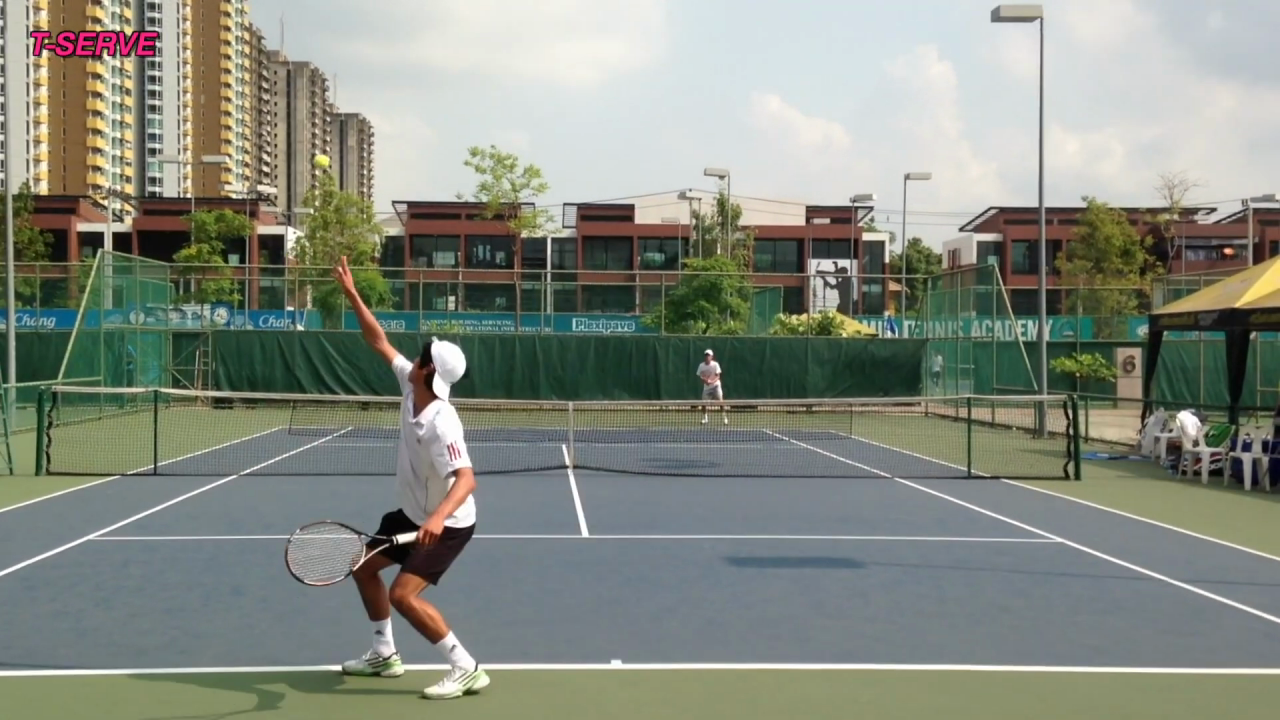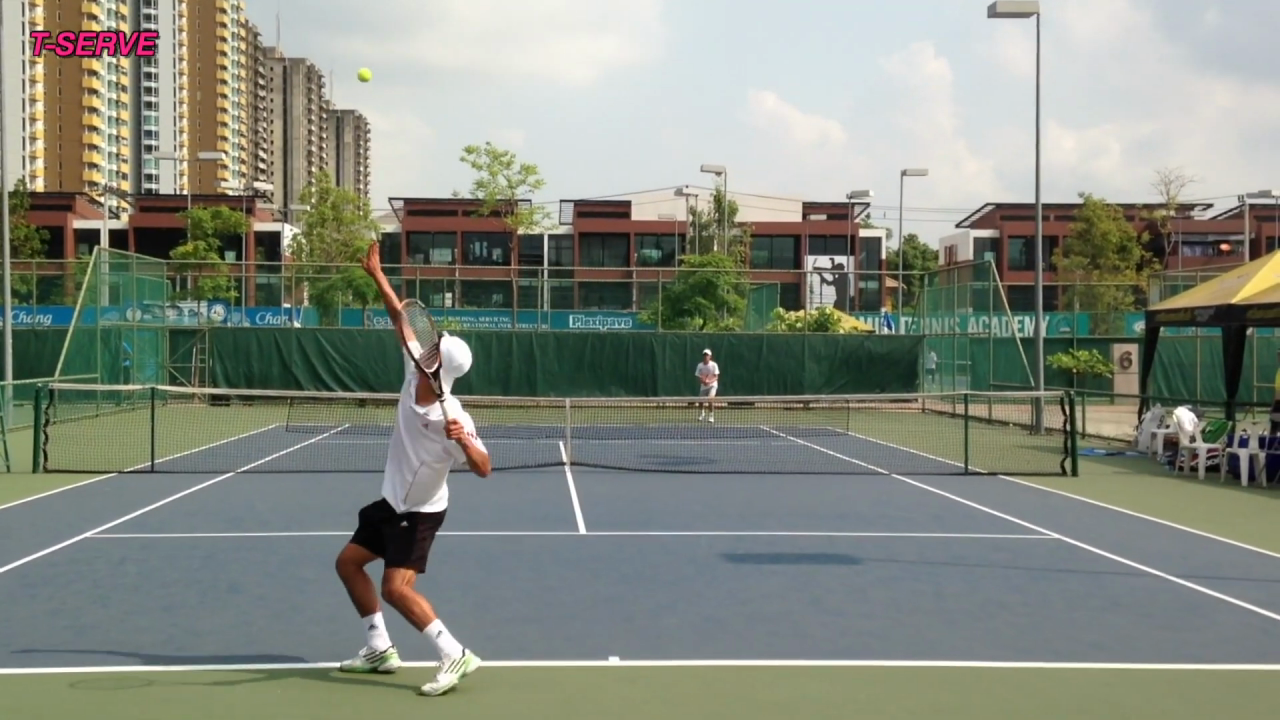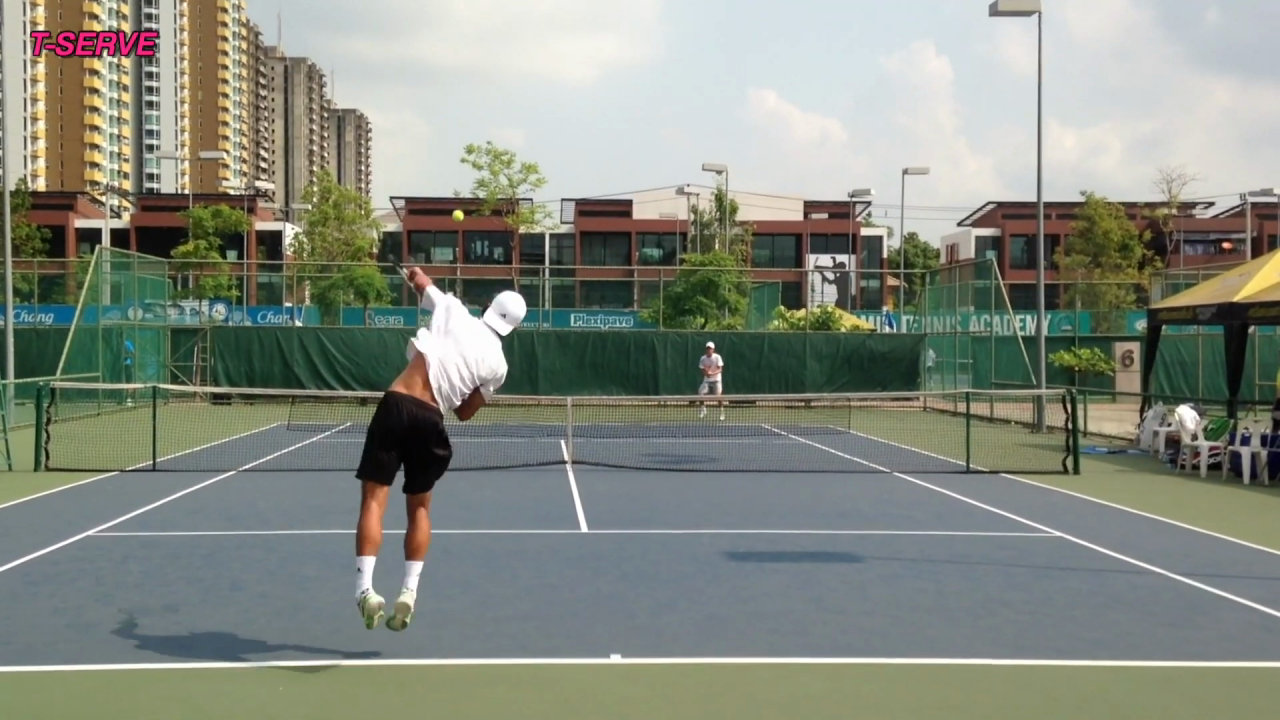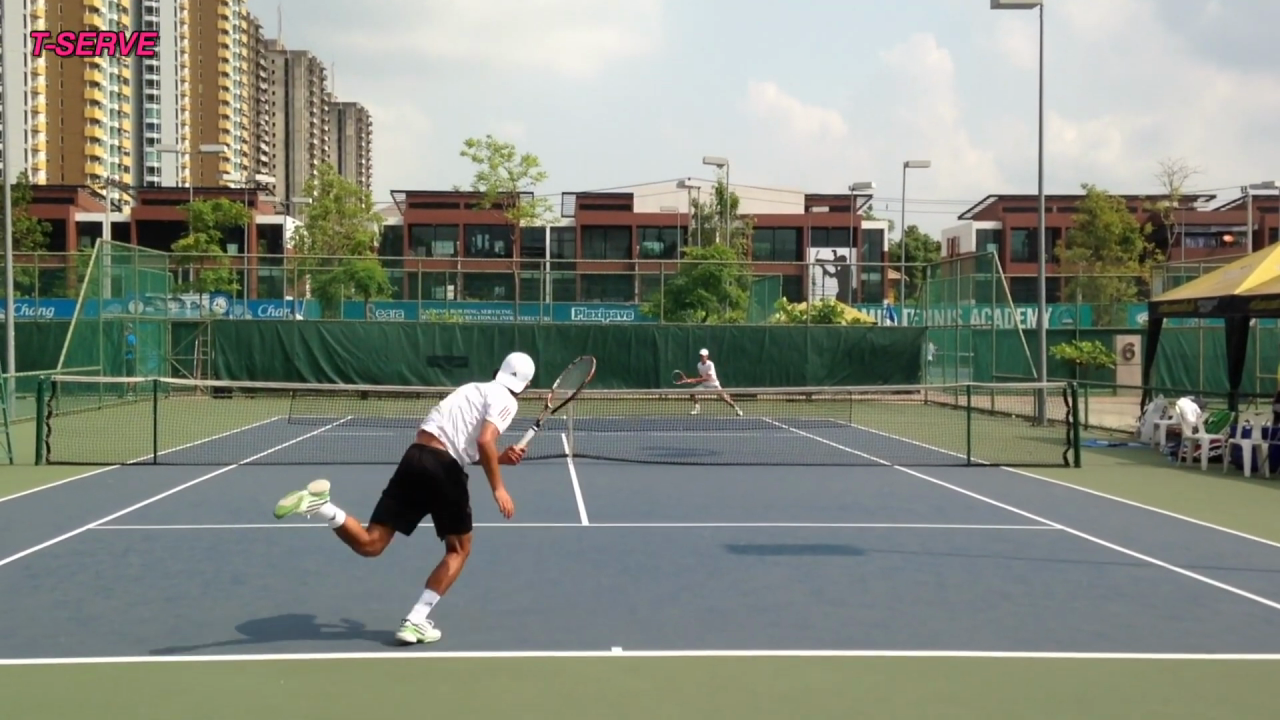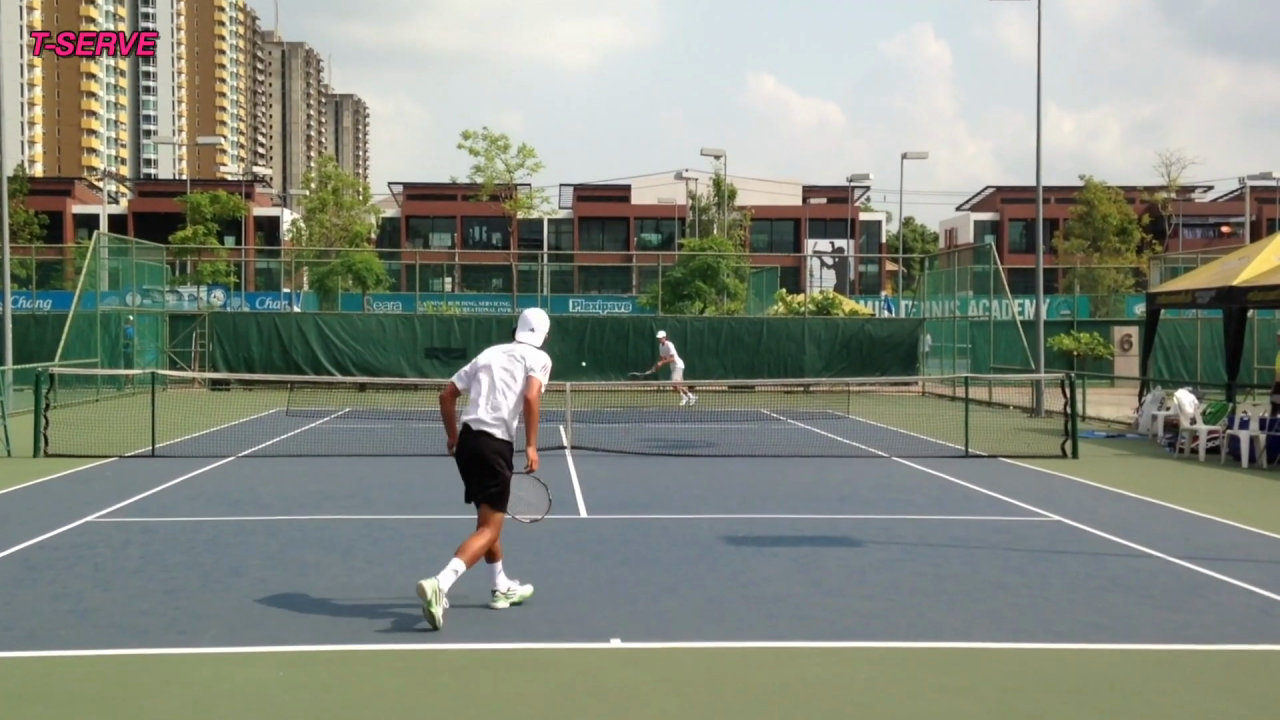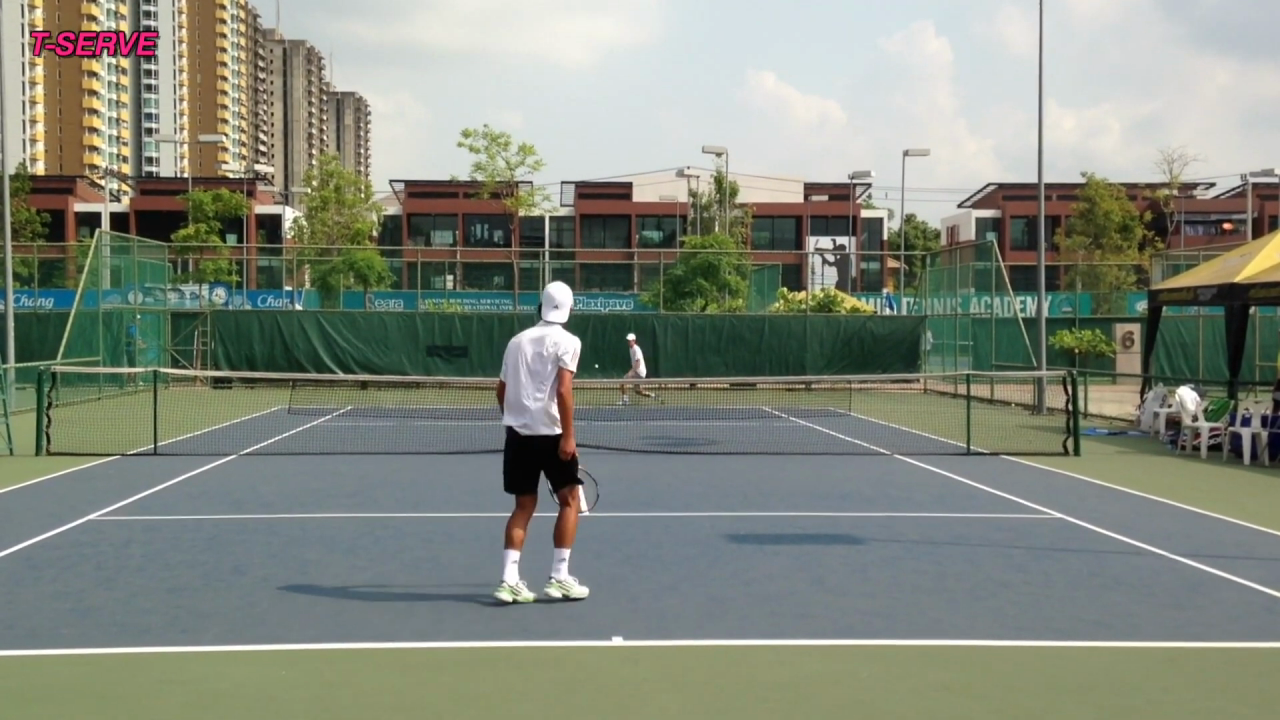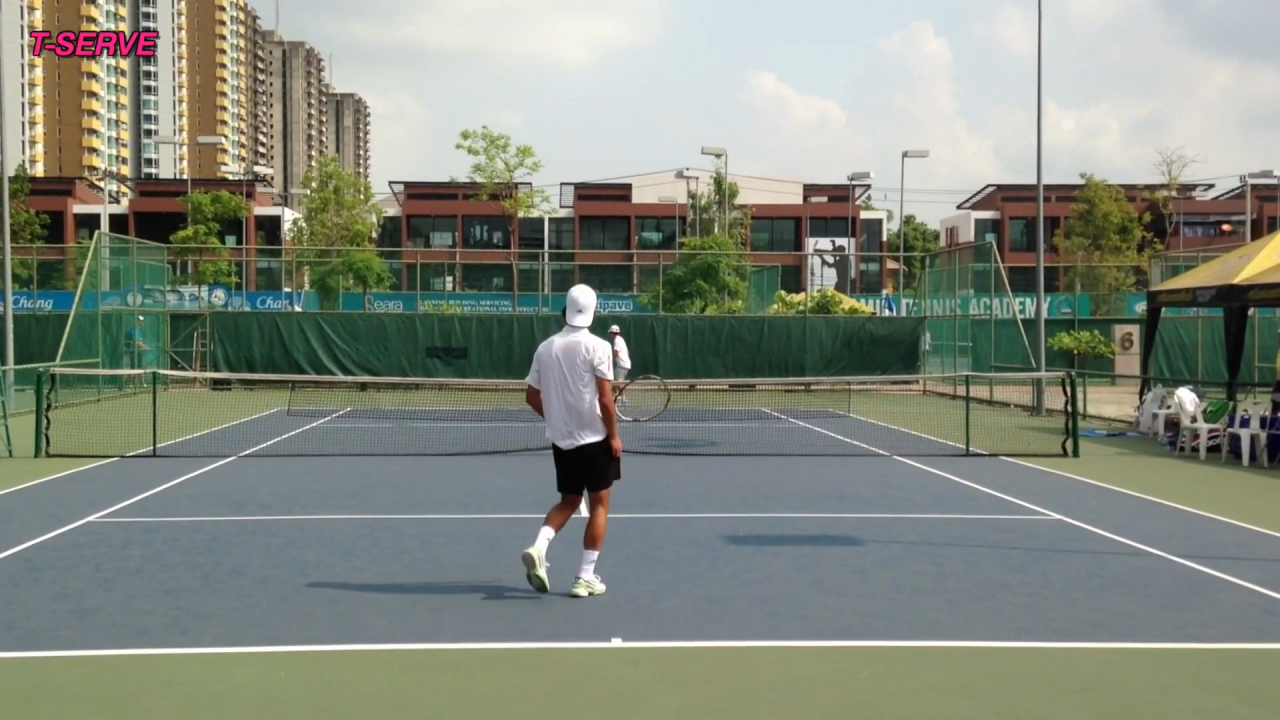
dt=0.3s
person 1, frame 1
left shoulder: (442, 424)
right shoulder: (413, 384)
left elbow: (466, 480)
right elbow: (378, 341)
left wrist: (439, 518)
right wrist: (351, 294)
left hip: (447, 523)
right hip: (413, 515)
left knee: (403, 595)
right knee: (363, 566)
left ankle: (467, 669)
right ankle: (384, 653)
person 1, frame 2
left shoulder: (455, 420)
right shoulder: (421, 376)
left elbow: (484, 468)
right elbow: (401, 321)
left wrist: (464, 441)
right wrist: (377, 277)
left hip: (419, 514)
right hip: (391, 503)
left knee: (399, 585)
right knee: (347, 563)
left ankle: (456, 656)
right ankle: (380, 648)
person 1, frame 3
left shoulder: (454, 310)
right shoulder: (497, 365)
left elbow: (420, 280)
right elbow: (464, 414)
left wrist: (418, 276)
left hip: (397, 409)
right hip: (431, 424)
left knee: (373, 501)
right knee: (419, 508)
left ankle: (366, 591)
right ankle: (408, 592)
person 1, frame 4
left shoulder: (472, 389)
right shoulder: (505, 401)
right elbow: (485, 442)
left wrist: (498, 458)
right wrist: (498, 488)
left hip: (414, 458)
right hip: (445, 469)
left knee: (368, 544)
right knee: (459, 549)
left ankle: (319, 503)
right ankle: (416, 621)
person 1, frame 5
left shoulder: (487, 354)
right shoulder: (539, 359)
left elbow: (446, 395)
right elbow: (531, 397)
left wrist: (453, 433)
right wrist: (531, 446)
left hip: (468, 439)
right hip: (494, 444)
left knee: (489, 515)
right knee: (489, 528)
left ankle: (501, 588)
right ankle: (438, 585)
person 1, frame 6
left shoulder: (516, 341)
right shoulder: (567, 341)
left elbow: (502, 391)
right elbow: (564, 391)
right wrist: (568, 436)
left hip: (517, 435)
right hip: (550, 435)
left knee: (523, 507)
right knee: (569, 504)
left ankle: (509, 581)
right ankle: (560, 578)
person 1, frame 7
left shoulder: (545, 348)
right shoulder: (598, 347)
left elbow: (532, 397)
right elbow: (605, 398)
right wrist: (614, 435)
left hip: (561, 440)
right hip: (594, 439)
left knee: (568, 502)
right knee: (599, 506)
left ankle: (538, 549)
right ankle: (586, 578)
